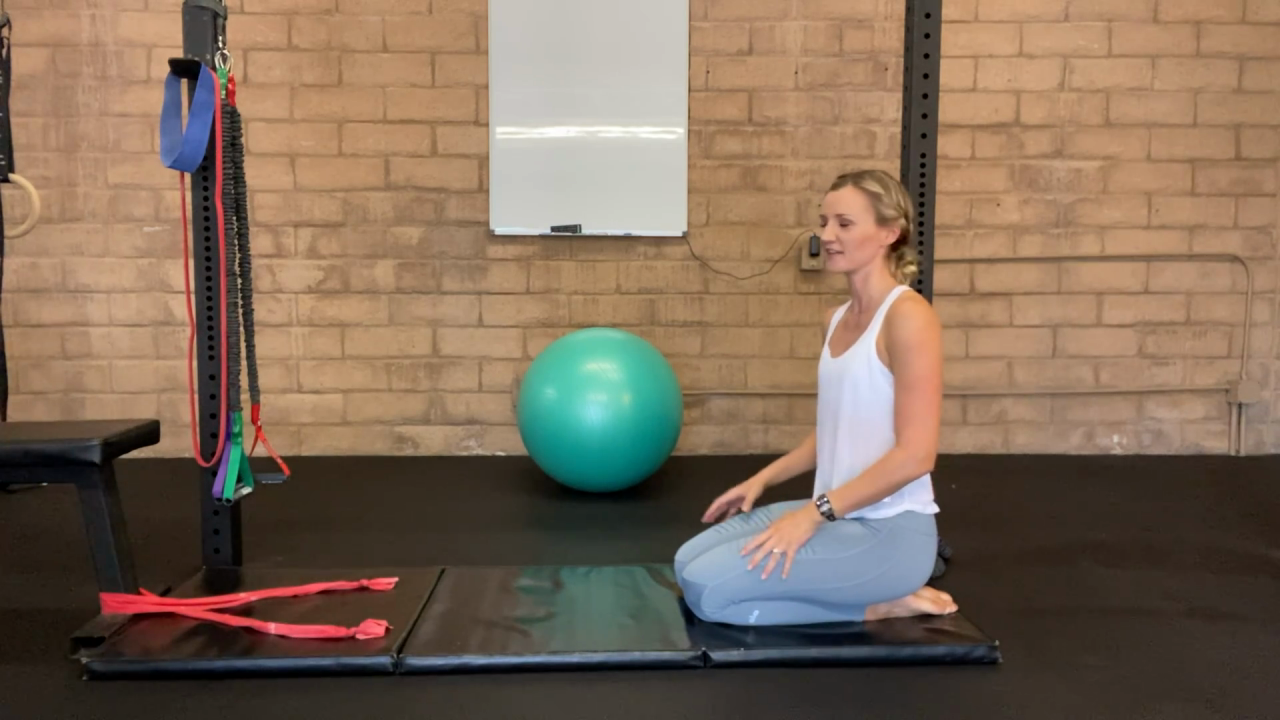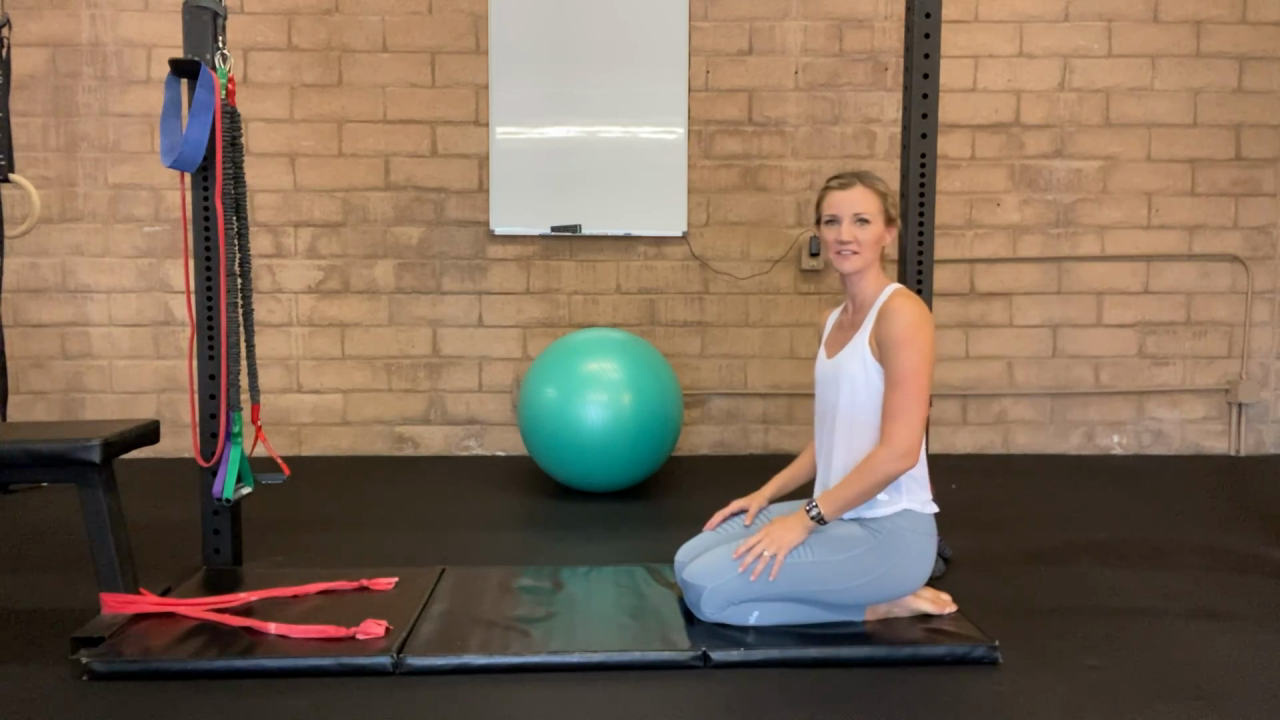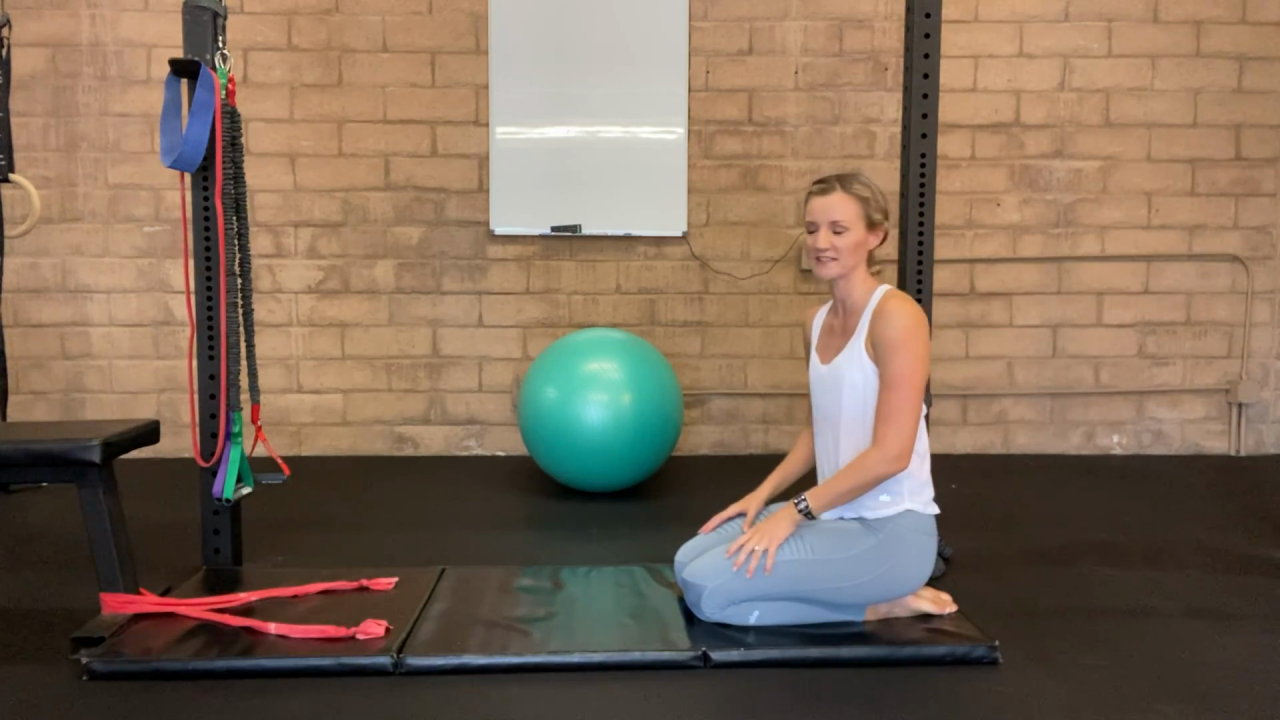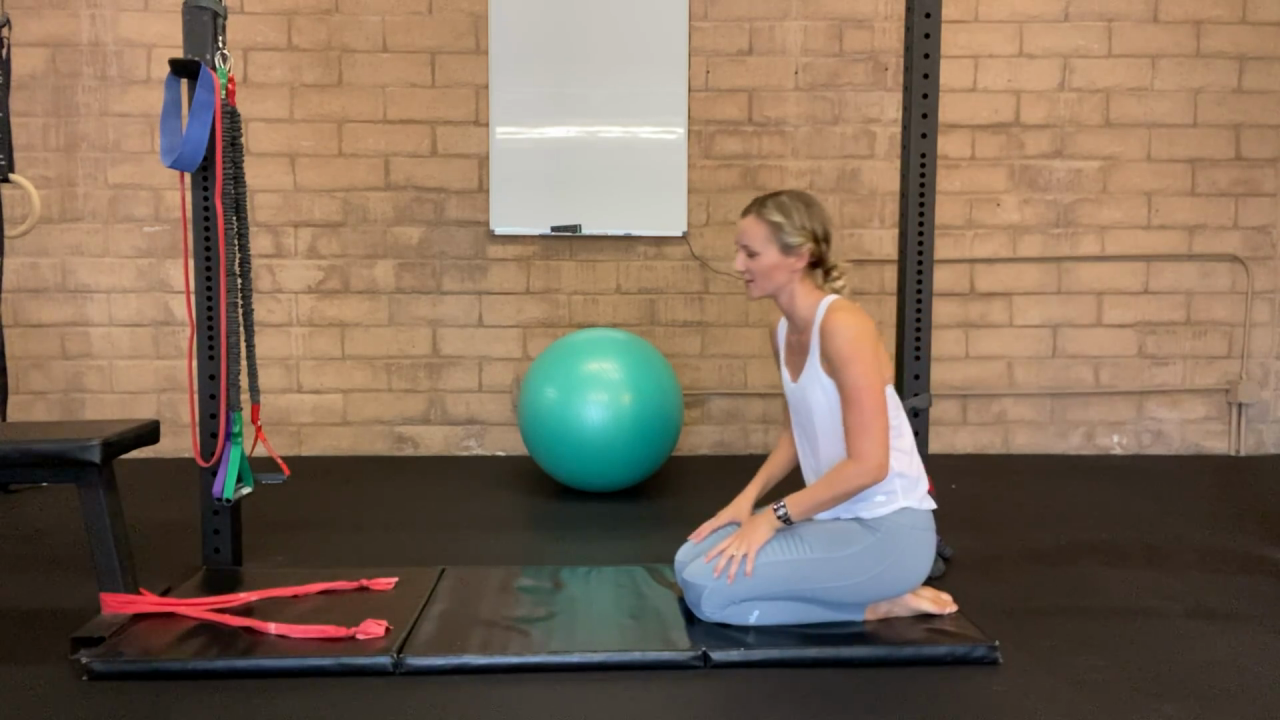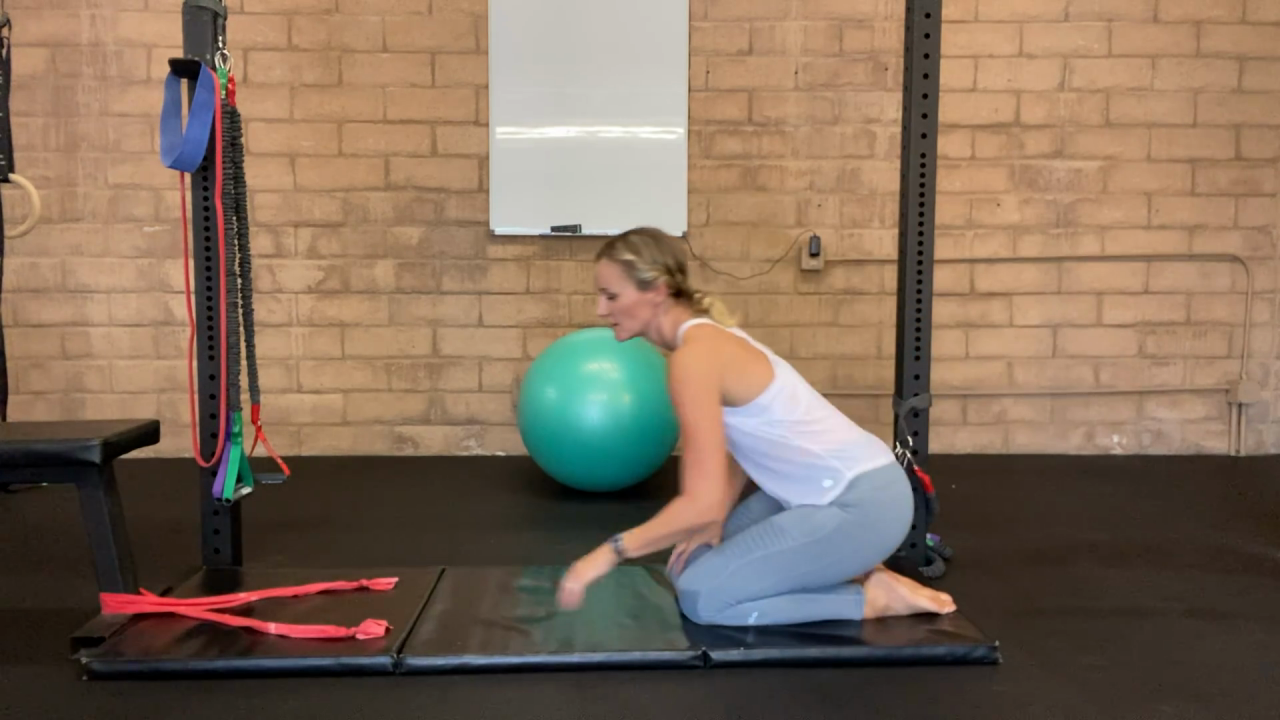
dt=0.4s
person 1, frame 1
left shoulder: (908, 316)
right shoulder: (837, 318)
left elbow: (915, 455)
left wrist: (814, 514)
right wrist: (763, 478)
left hip: (889, 533)
right hip: (840, 516)
left knee: (709, 590)
right knee: (690, 564)
left ankle: (878, 603)
right ankle: (873, 593)
person 1, frame 2
left shoulder: (901, 312)
right shoulder: (832, 321)
left elbow: (900, 451)
left wrist: (806, 518)
right wrist: (768, 492)
left hip: (889, 532)
right hip: (839, 516)
left knee: (708, 590)
right knee: (689, 564)
left ankle: (879, 604)
right ankle: (871, 592)
person 1, frame 3
left shoulder: (895, 315)
right shoulder: (817, 321)
left elbow: (892, 453)
left wrist: (795, 512)
right wrist: (763, 494)
left hip: (891, 532)
right hip: (838, 515)
left knee: (708, 590)
right knee: (689, 565)
left ankle: (878, 603)
right ankle: (868, 590)
person 1, frame 4
left shoulder: (843, 326)
right shoulder: (786, 328)
left elbow: (868, 465)
left wrist: (774, 517)
right wrist: (746, 500)
left hip: (887, 532)
right hip: (839, 518)
left knee: (708, 590)
right knee: (691, 564)
left ankle: (877, 602)
right ankle: (866, 586)
person 1, frame 5
left shoulder: (693, 358)
right shoulder: (704, 336)
left elbow: (702, 504)
left wrist: (611, 552)
right wrist: (709, 525)
left hip: (863, 504)
right hip: (827, 491)
left knee: (705, 597)
right knee: (691, 569)
left ankle: (872, 597)
right ankle: (859, 570)
